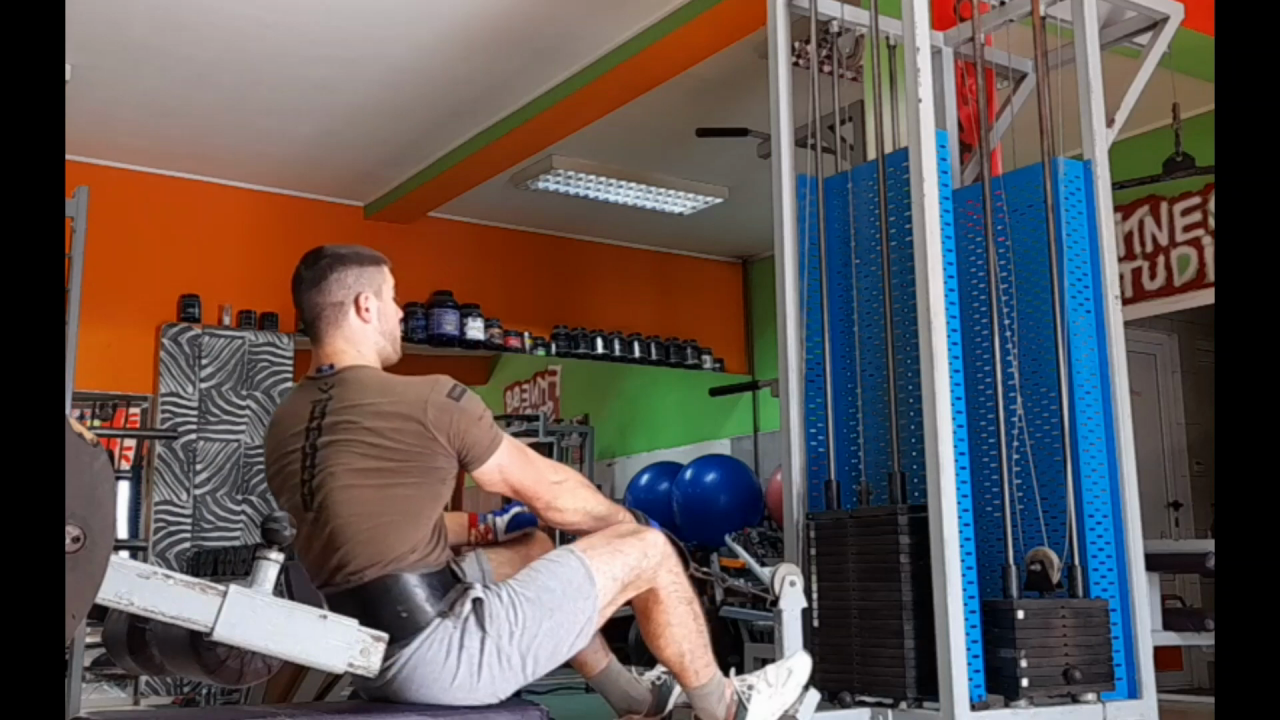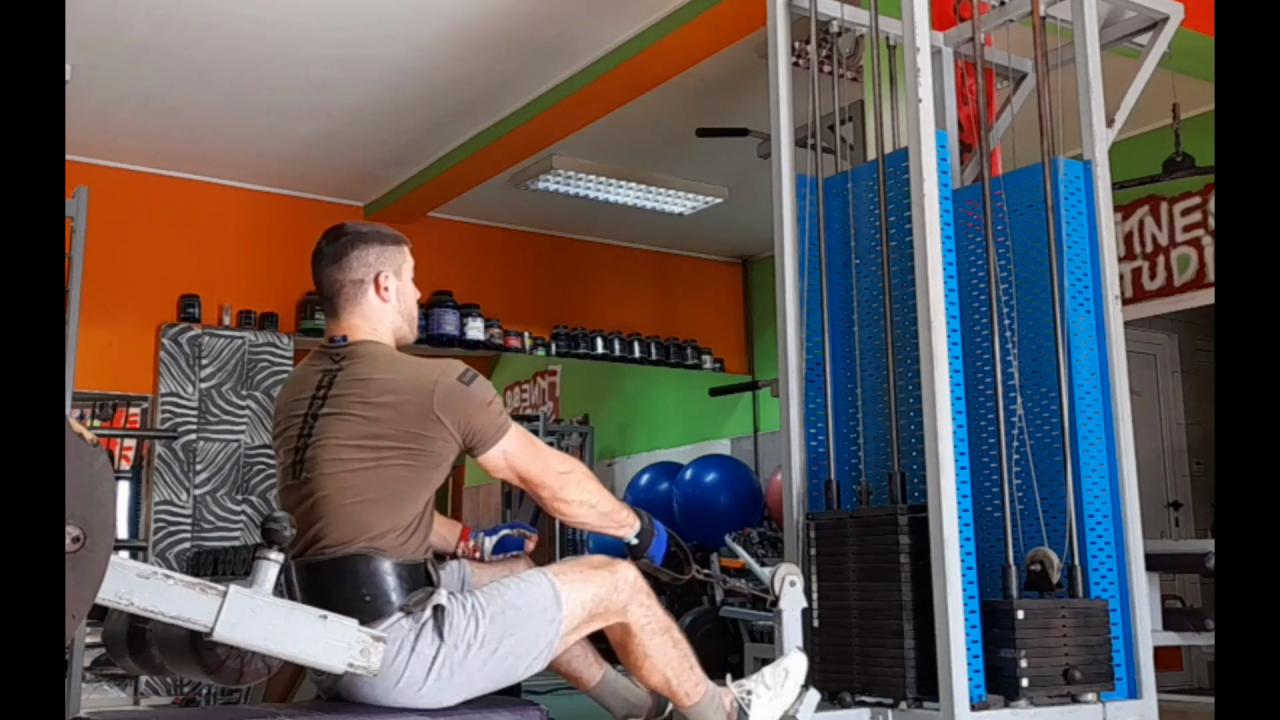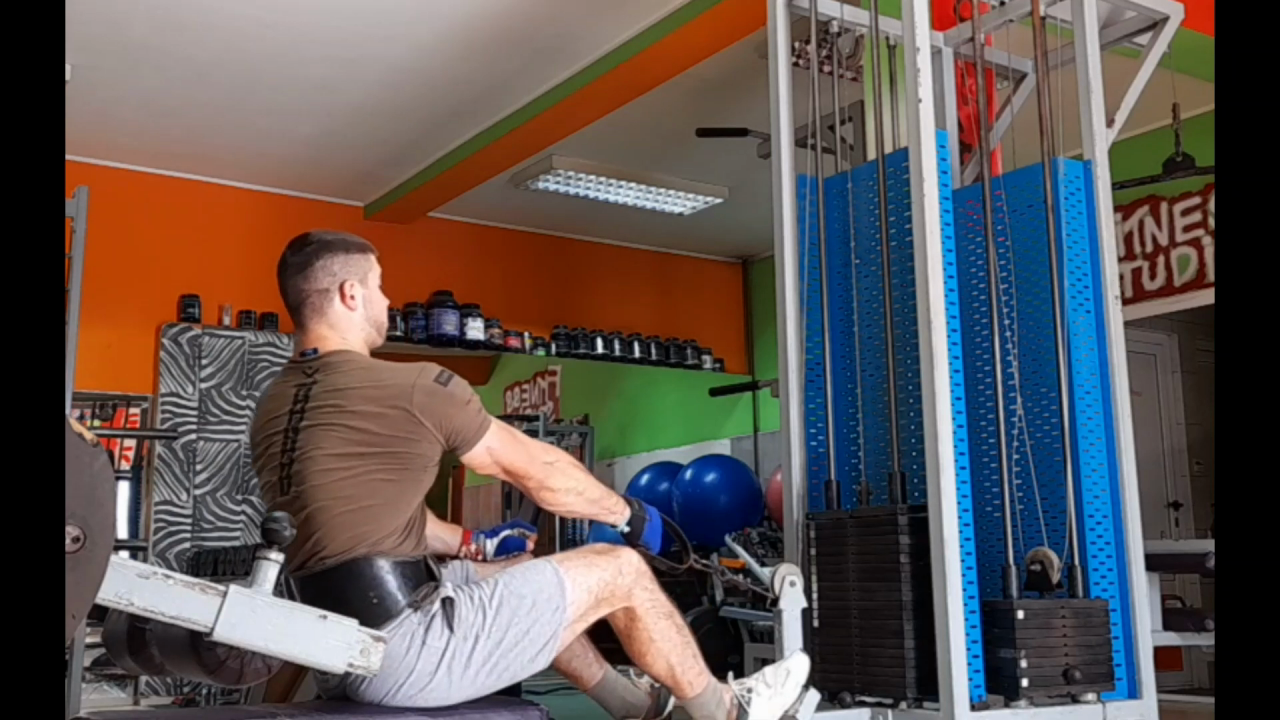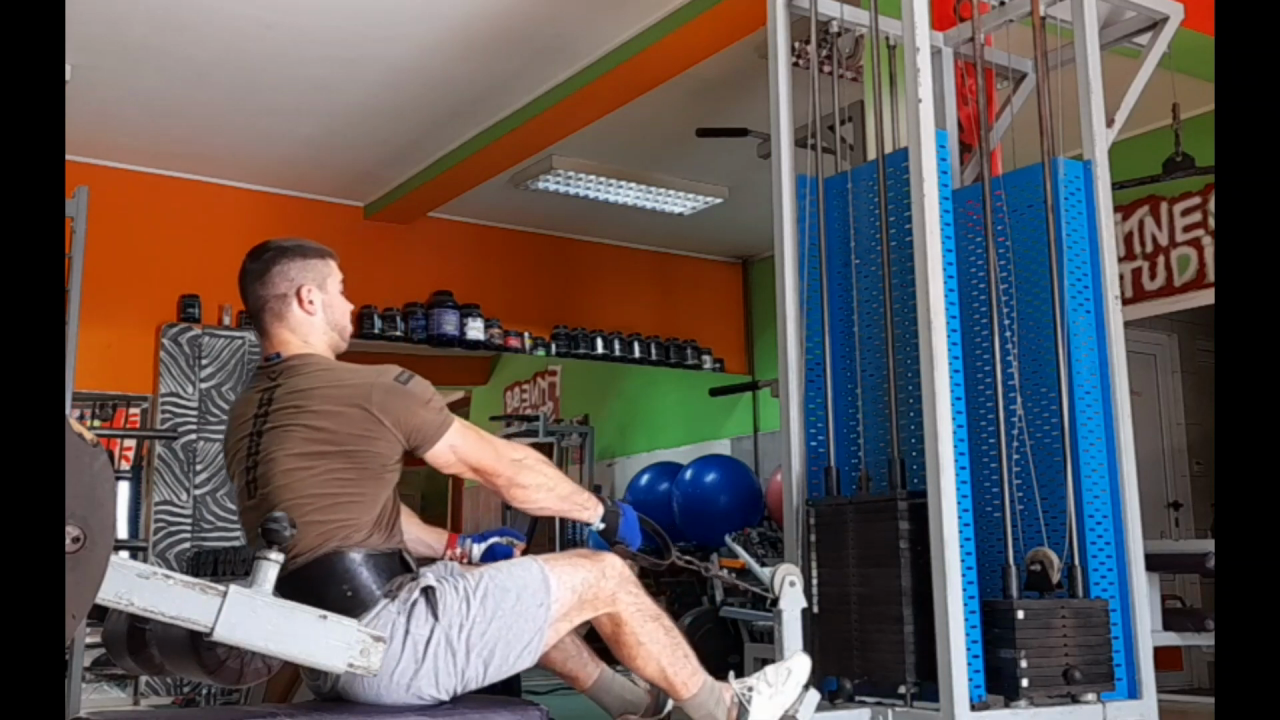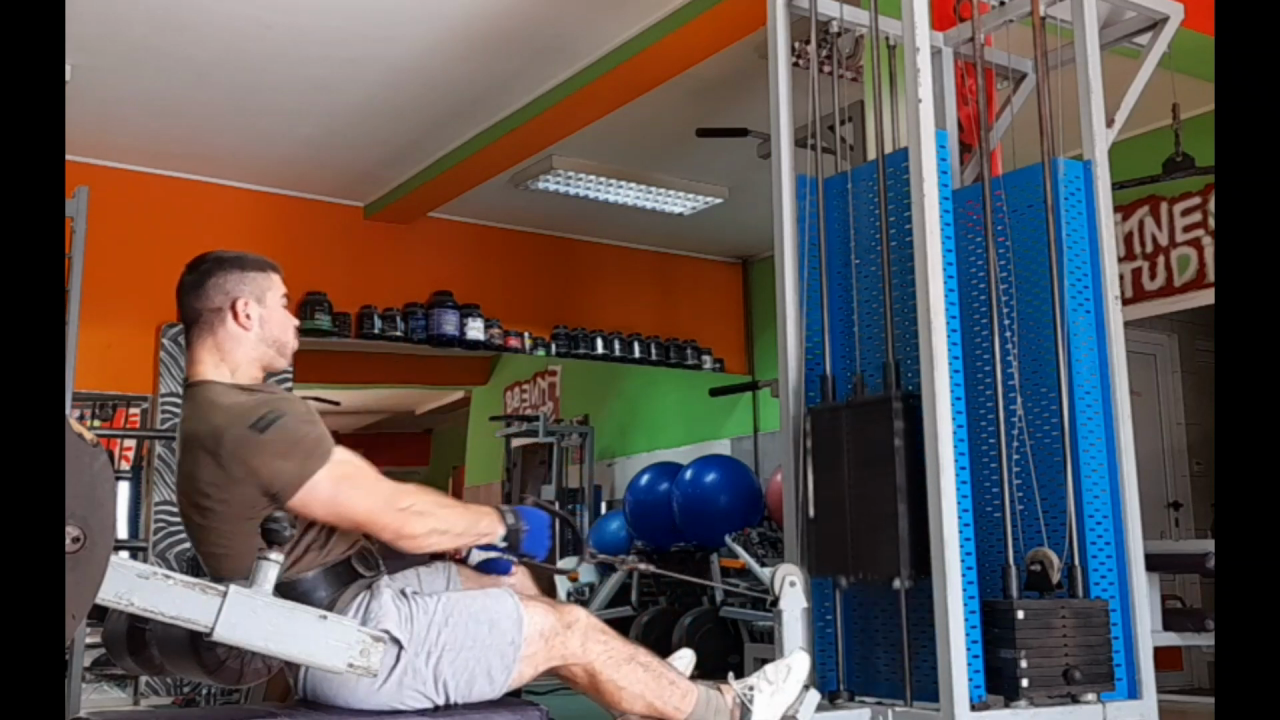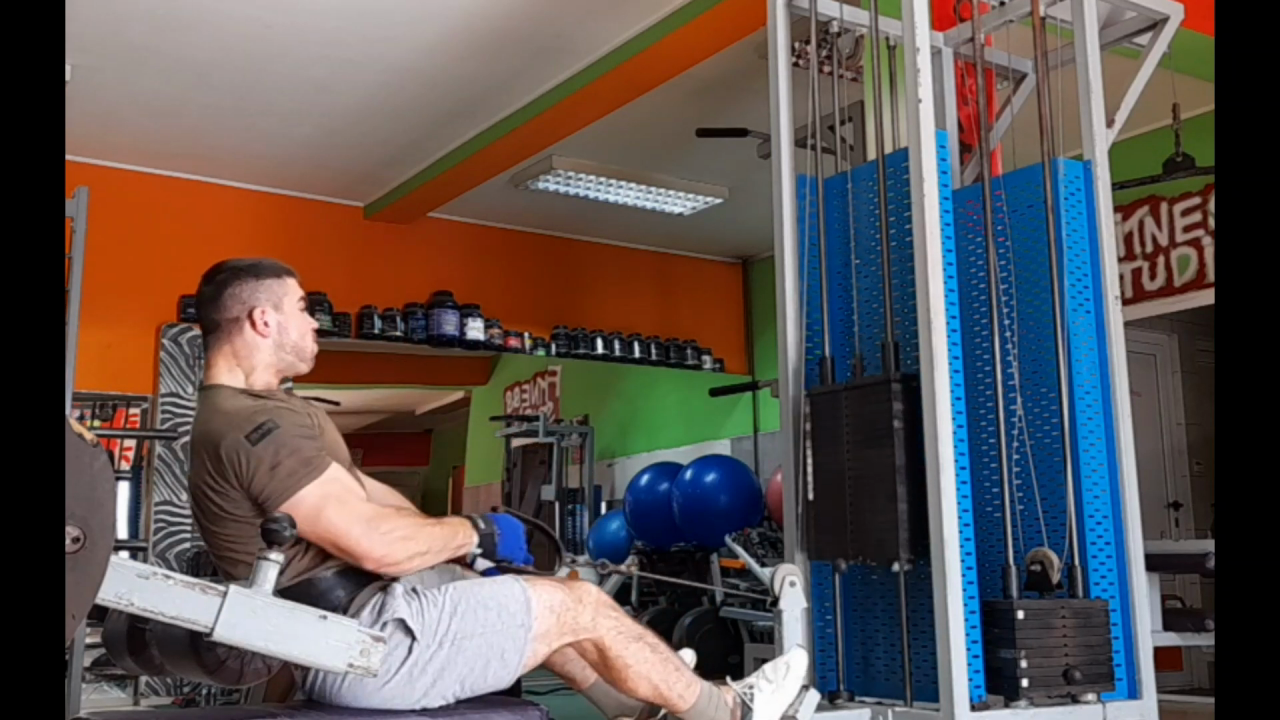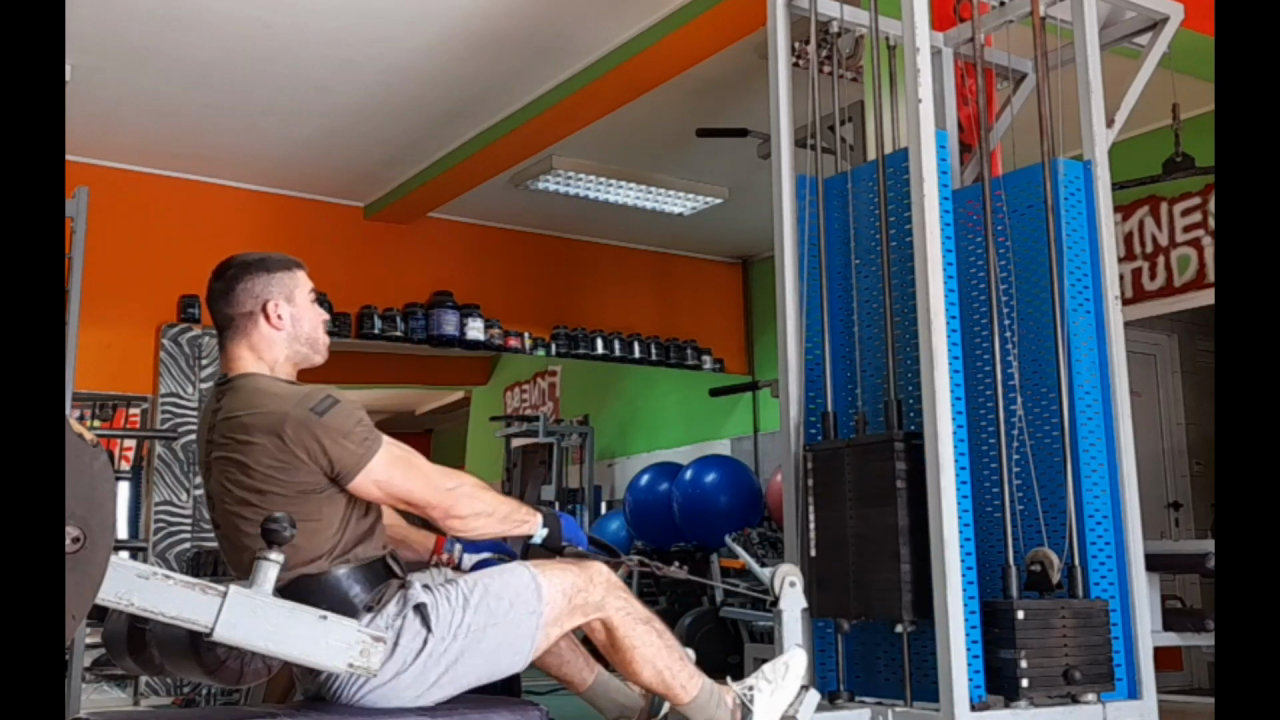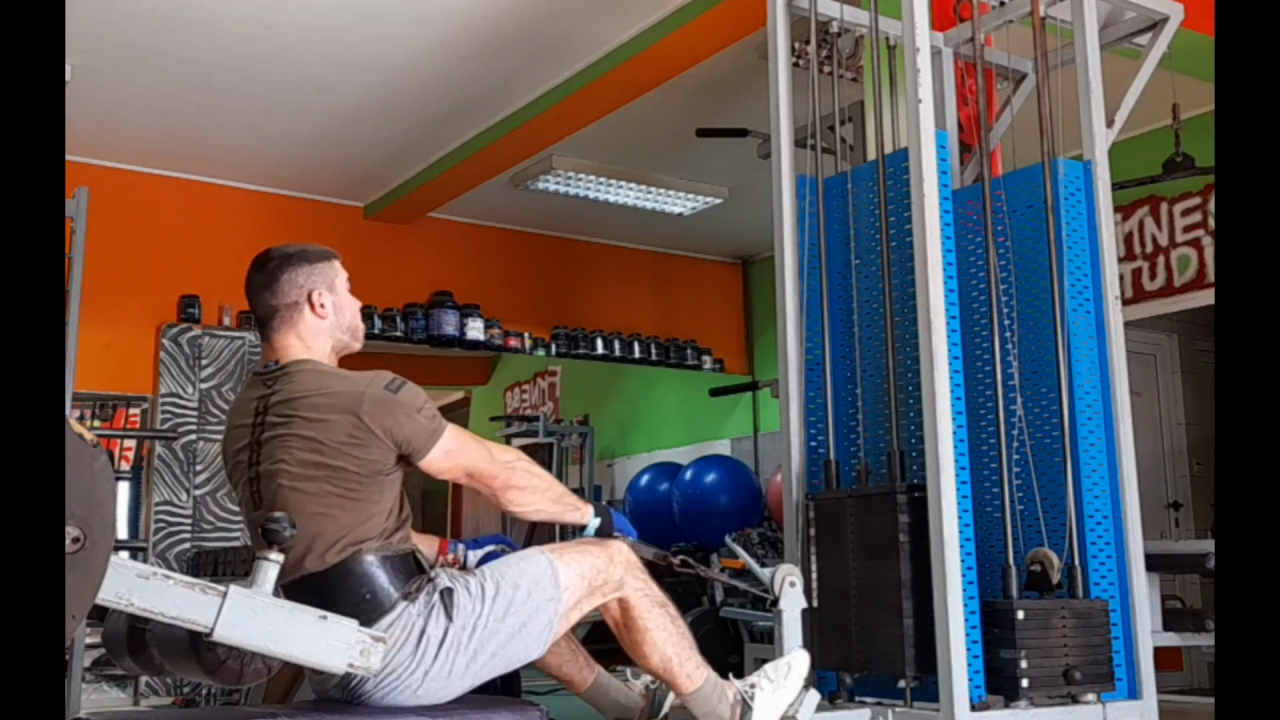
dt=0.4s
person 1, frame 1
left shoulder: (283, 428)
right shoulder: (428, 401)
right elbow: (547, 488)
left wrist: (480, 530)
right wrist: (625, 521)
left hip: (377, 660)
right hip: (447, 655)
left knee: (533, 546)
right knee: (648, 550)
person 1, frame 2
left shoulder: (299, 390)
right shoulder: (438, 384)
right elbow: (552, 479)
left wrist: (469, 543)
right wrist: (637, 527)
right hip: (394, 649)
left knee: (512, 574)
right knee: (613, 583)
person 1, frame 3
left shoulder: (274, 408)
right shoulder: (413, 388)
right elbow: (538, 469)
left wrist: (468, 543)
right wrist: (629, 514)
right hip: (403, 648)
left knee: (519, 570)
right knee: (619, 570)
person 1, frame 4
left shoulder: (247, 415)
right shoulder: (372, 390)
right elbow: (504, 468)
left wrist: (455, 548)
right wrist: (604, 512)
right hip: (385, 639)
left knee: (511, 582)
right knee: (603, 578)
person 1, frame 5
left shoulder: (220, 414)
right shoulder: (250, 423)
left elbow: (361, 501)
right elbow: (395, 513)
left wrist: (463, 545)
right wrist: (504, 525)
left hip: (336, 622)
left knee: (506, 581)
right knee: (569, 629)
person 1, frame 6
left shoulder: (263, 411)
right shoulder: (253, 428)
left elbow: (365, 499)
right elbow: (378, 543)
left wrist: (465, 543)
right wrist: (476, 531)
left knee: (516, 583)
right knee: (580, 605)
person 1, frame 7
left shoulder: (229, 415)
right shoulder: (302, 412)
right elbow: (442, 497)
left wrist: (450, 552)
right wrist: (543, 523)
left knee: (513, 586)
right knee: (591, 585)
person 1, frame 8
left shoulder: (248, 415)
right shoulder: (366, 395)
right elbow: (499, 475)
left wrist: (451, 552)
right wrist: (593, 516)
right hip: (398, 646)
left knee: (517, 585)
right knee: (610, 564)
